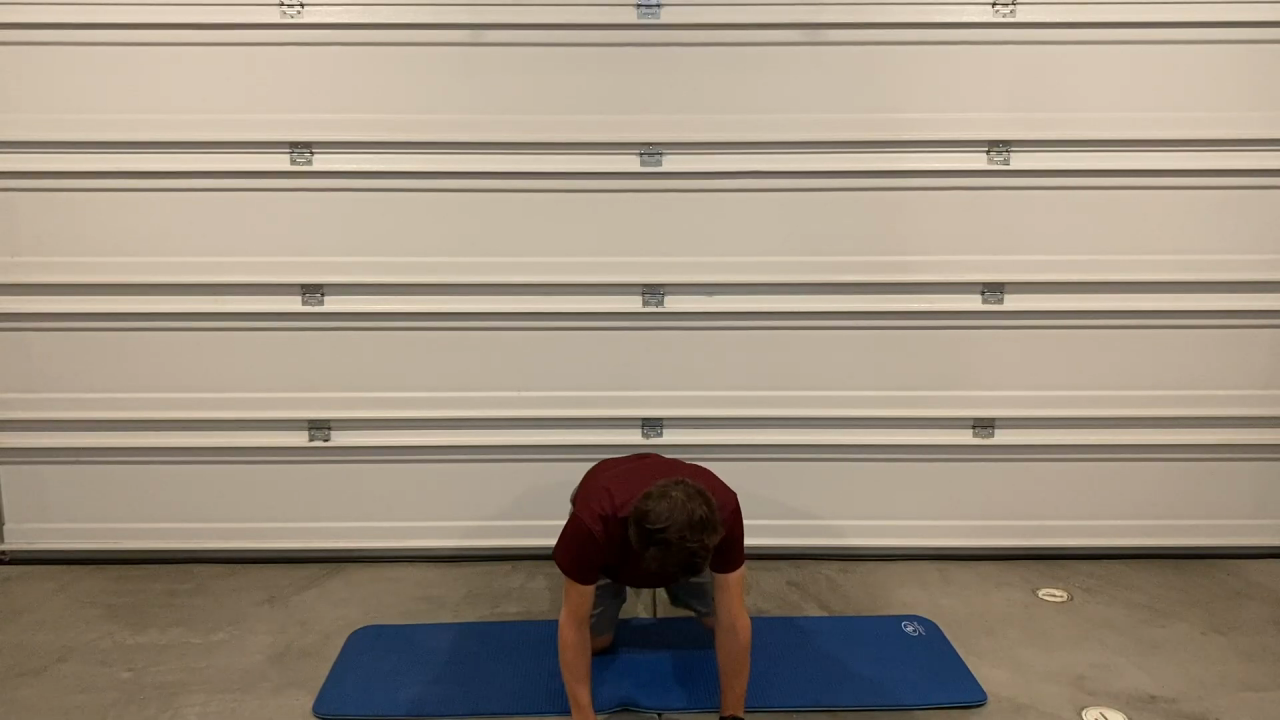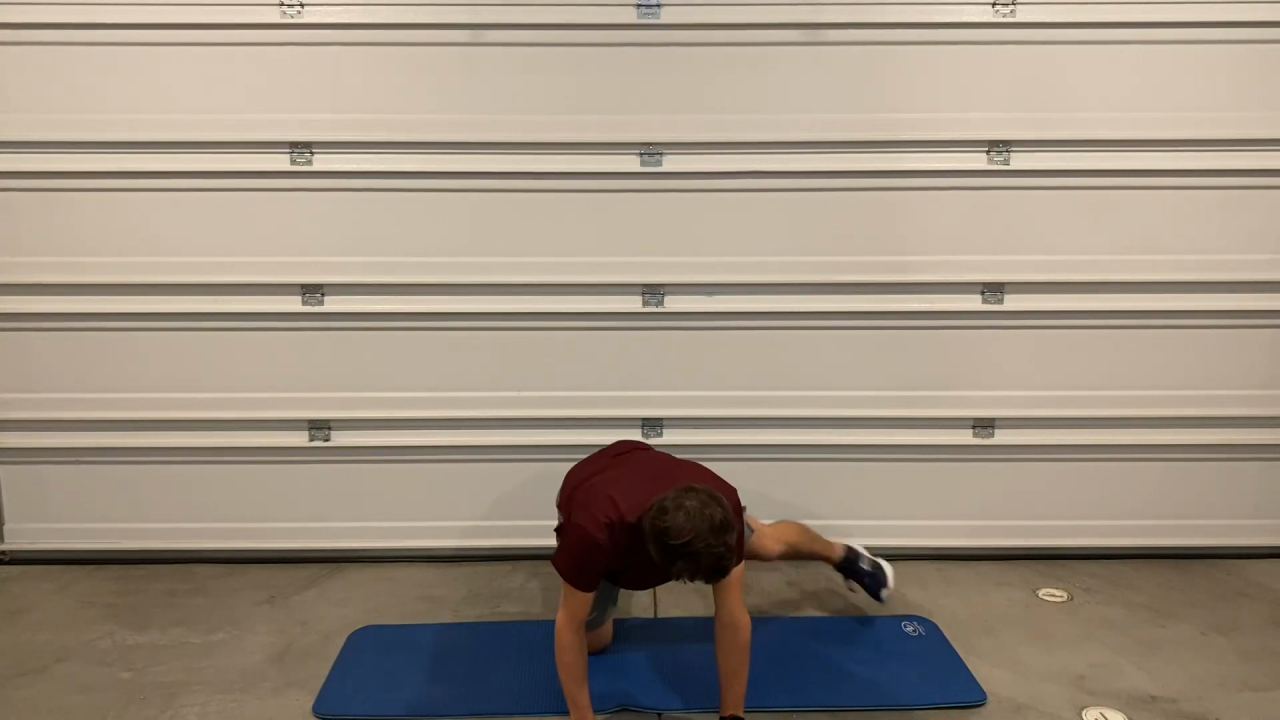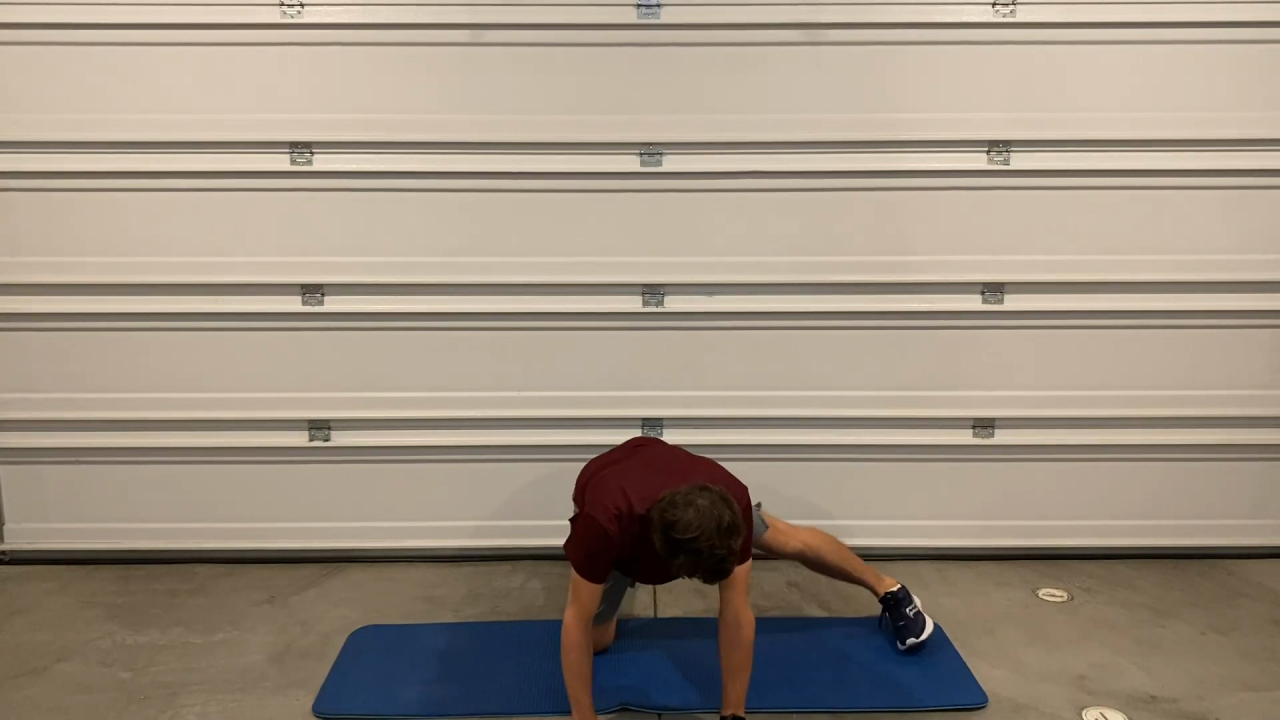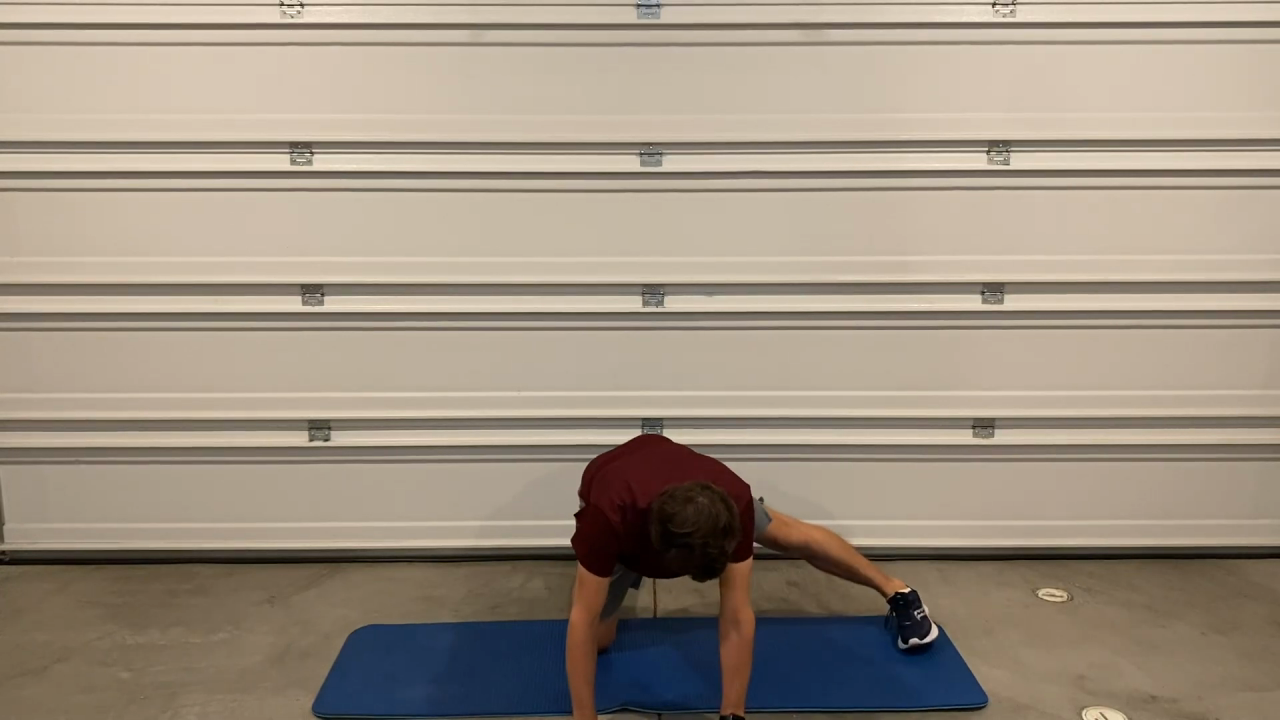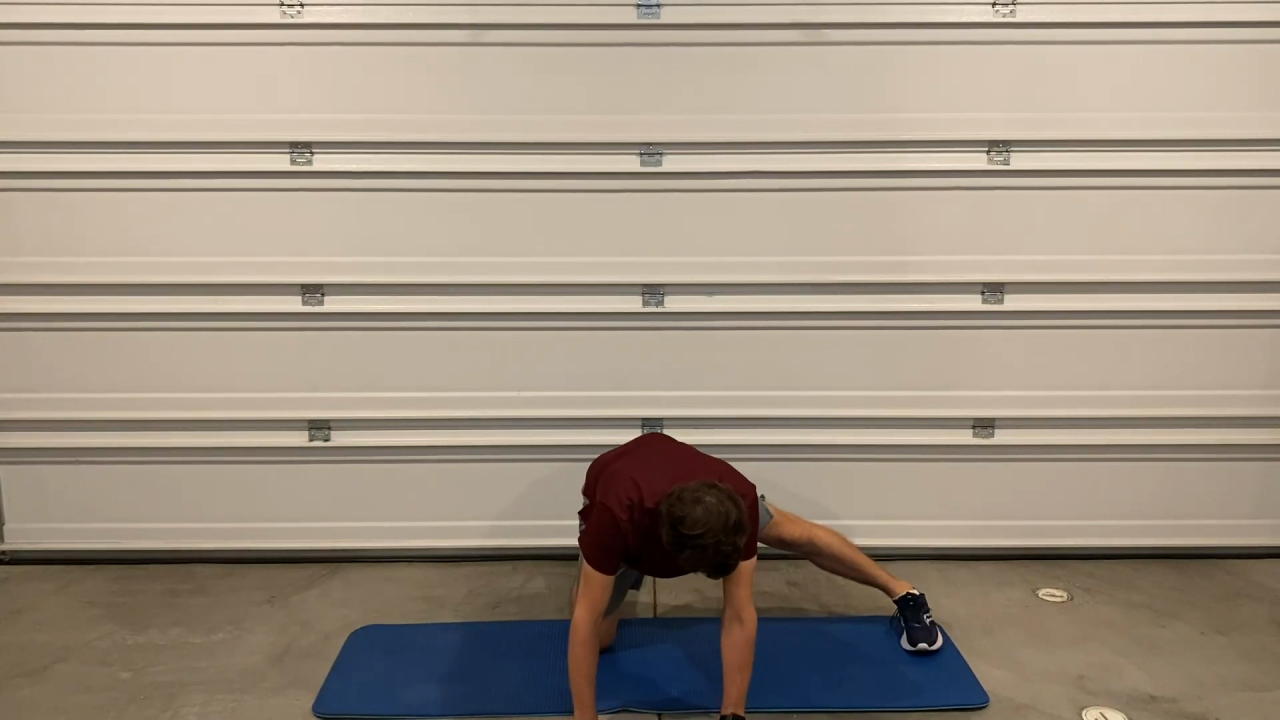
dt=0.4s
person 1, frame 1
left shoulder: (721, 509)
right shoulder: (594, 524)
left elbow: (732, 620)
right elbow: (574, 625)
right hip: (610, 534)
right knee: (597, 641)
person 1, frame 2
left shoulder: (719, 504)
right shoulder: (595, 532)
left elbow: (733, 617)
right elbow: (569, 627)
left knee: (769, 546)
right knee: (594, 639)
left ankle: (841, 554)
person 1, frame 3
left shoulder: (729, 503)
right shoulder: (605, 523)
left elbow: (737, 617)
right elbow: (577, 623)
left hip: (670, 473)
right hip: (616, 517)
left knee: (787, 541)
right knee: (597, 637)
left ankle: (888, 590)
person 1, frame 4
left shoulder: (732, 503)
right shoulder: (610, 515)
left elbow: (737, 615)
right elbow: (583, 621)
left hip: (684, 479)
left knee: (789, 535)
right knee: (599, 636)
left ankle: (896, 592)
person 1, frame 5
left shoulder: (737, 502)
right shoulder: (617, 514)
left elbow: (739, 615)
right elbow: (585, 621)
left hip: (680, 473)
right hip: (613, 494)
left knee: (793, 534)
right knee: (600, 635)
left ankle: (902, 593)
right ankle: (611, 573)
